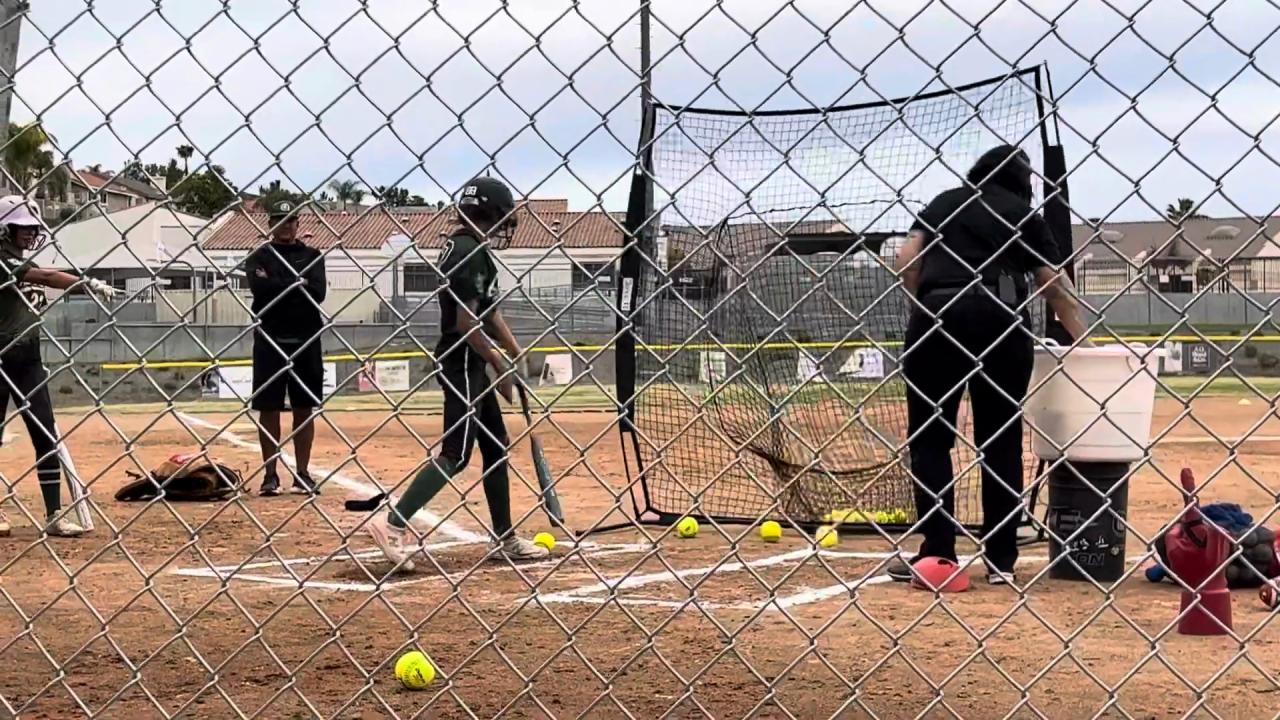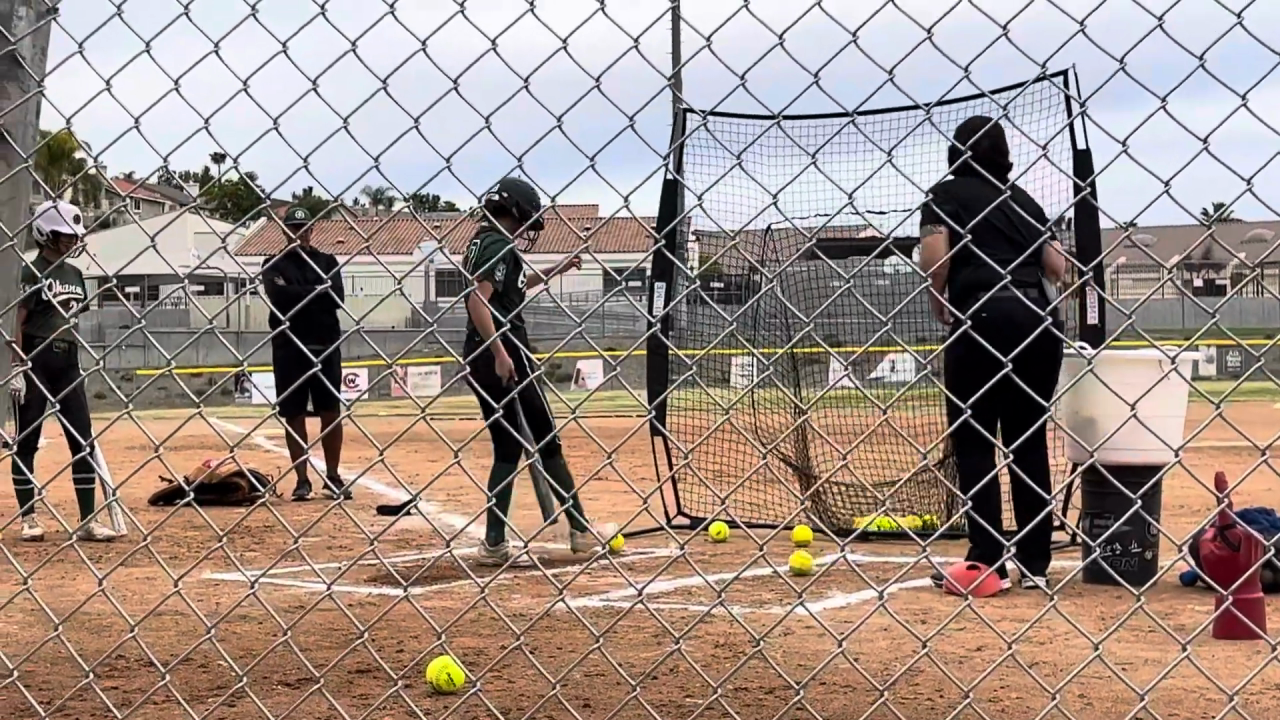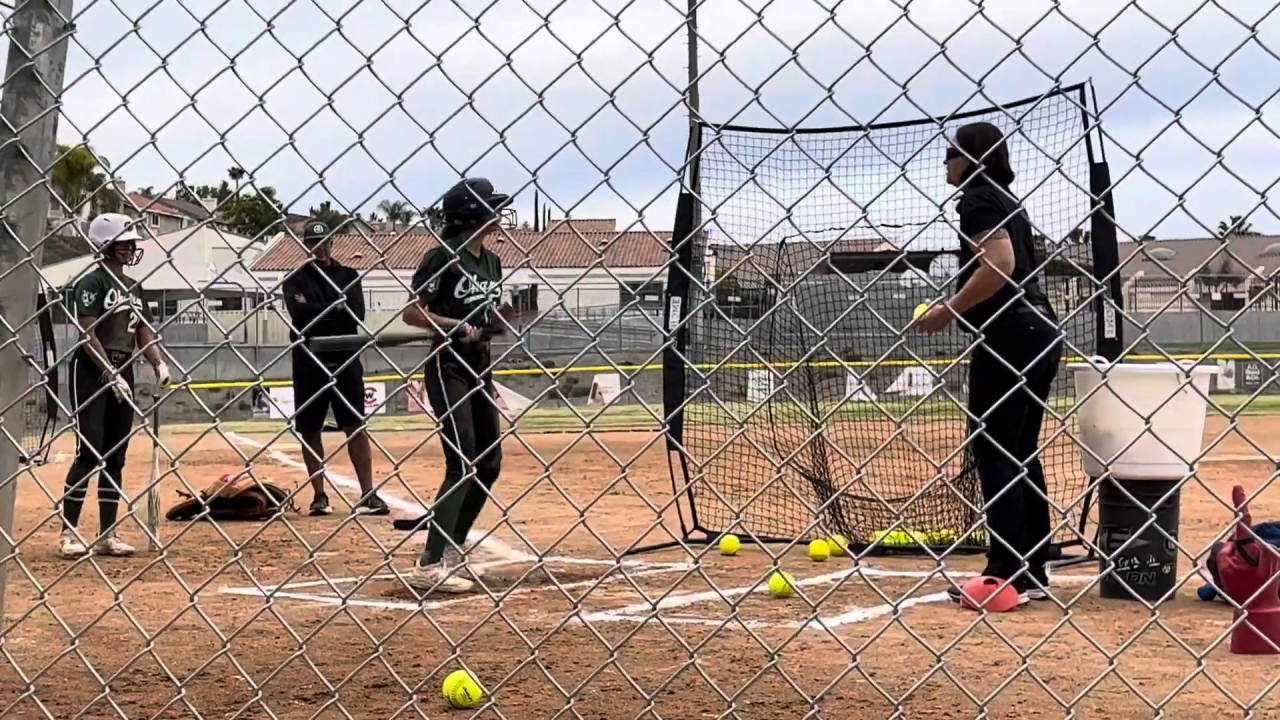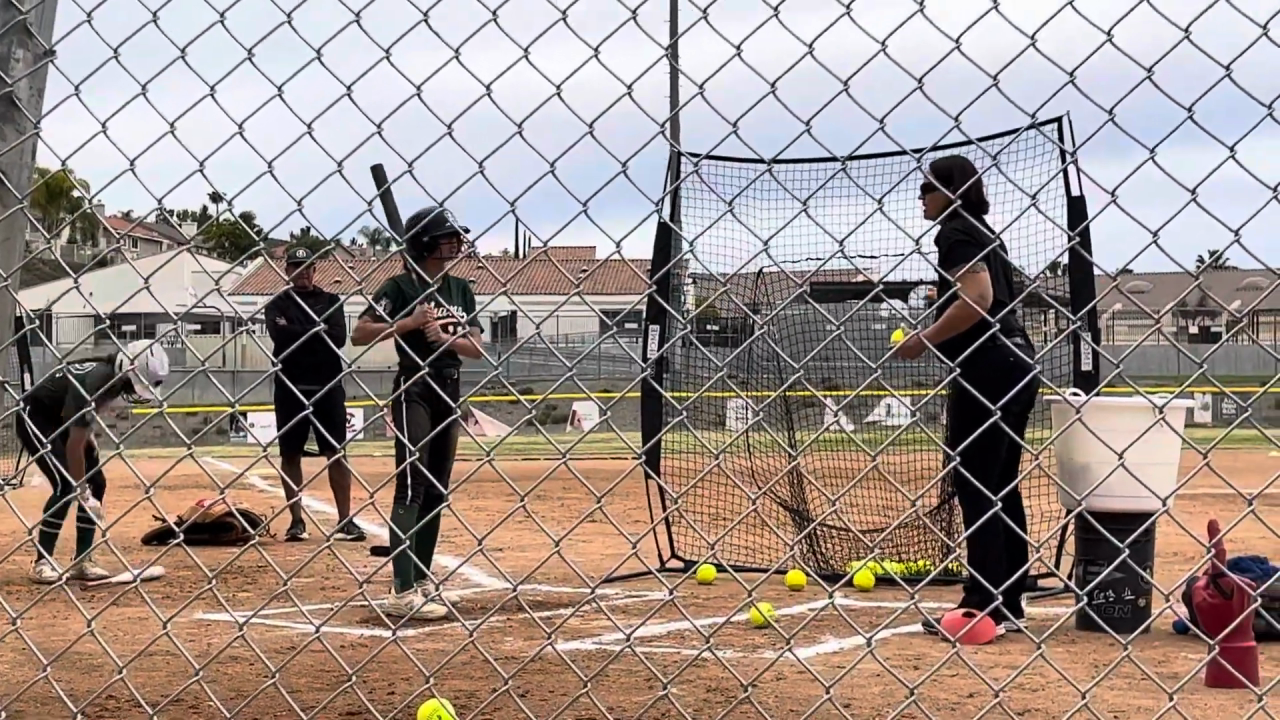
dt=1s
person 1, frame 1
left shoulder: (944, 202)
right shoulder: (1026, 215)
left elbow: (905, 265)
right elbow: (1060, 292)
right wrist: (1085, 348)
left hip: (939, 315)
right hip: (1002, 319)
left knee: (930, 436)
right knee: (1001, 439)
left ankle: (939, 553)
right ankle: (1001, 558)
person 1, frame 2
left shoulder: (946, 193)
right shoulder: (1024, 199)
left elbow: (934, 260)
right elbow: (1057, 268)
left wrist: (939, 303)
left hip: (983, 321)
right hip: (1039, 321)
left knee: (973, 441)
right knee: (1028, 443)
left ankle: (988, 562)
right ankle: (1035, 564)
person 1, frame 3
left shoulder: (978, 198)
right shoulder: (1005, 199)
left elbow: (999, 265)
left wrist: (947, 310)
left hip: (1009, 335)
right hip: (1038, 331)
left knee: (994, 453)
right knee: (1020, 453)
left ankle: (1008, 575)
right ankle: (1032, 571)
person 1, frame 4
left shoulder: (956, 231)
right shoulder: (983, 232)
left elbow: (977, 298)
left wrist: (924, 339)
left hip: (987, 367)
right hip: (1014, 362)
left knee: (974, 486)
right knee: (1000, 487)
left ankle: (983, 608)
right ankle: (1007, 604)
person 2, frame 1
left shoulder: (470, 249)
right shoulder: (469, 253)
left elbow: (489, 310)
right elbow: (467, 321)
left wrist: (514, 349)
right wrist: (498, 361)
left hip: (470, 363)
right hip: (461, 363)
left knee: (498, 447)
right knee: (455, 454)
left ankle: (506, 539)
right ankle: (389, 526)
person 2, frame 2
left shoulder: (481, 243)
right shoulder: (500, 246)
right elbow: (477, 302)
left wrist: (559, 269)
right wrist: (500, 351)
left hip: (479, 360)
right hip: (500, 358)
left knee: (507, 449)
right knee: (546, 440)
left ankle: (495, 543)
right ankle: (581, 530)
person 2, frame 3
left shoulder: (492, 261)
right shoulder: (441, 257)
right elbow: (411, 314)
left wrist: (500, 320)
right wrist: (454, 325)
left hip: (480, 367)
right hip: (447, 368)
left knee: (488, 465)
right knee: (463, 466)
left ankle: (451, 548)
right ankle: (428, 565)
person 2, frame 4
left shoulder: (460, 288)
right shoulder: (401, 286)
left elbow: (478, 348)
right elbow: (359, 334)
left wrist: (445, 337)
right wrist: (409, 322)
left hip: (448, 392)
right hip: (414, 391)
left knee: (436, 491)
right knee: (411, 489)
left ankle: (421, 580)
right ankle: (401, 592)
person 3, frame 1
left shoulder: (29, 268)
right elbow: (49, 277)
left wrist: (35, 356)
right wrist: (89, 284)
left hip: (29, 360)
left knee: (47, 437)
left ankle: (54, 515)
person 3, frame 2
left shoulder: (75, 274)
right shoulder: (32, 272)
right elbow: (17, 324)
right wrist: (18, 369)
left hip: (68, 363)
right hip: (36, 362)
left knee: (83, 441)
right knee: (26, 442)
left ankle: (87, 520)
right ankle: (28, 517)
person 3, frame 3
left shoulder: (133, 287)
right shoulder: (91, 283)
left elbow: (144, 333)
right elbow: (88, 335)
left wrist: (160, 364)
right wrist: (111, 375)
left hip: (122, 375)
right hip: (92, 373)
left knee: (115, 456)
right knee: (89, 452)
left ankle: (107, 535)
right ankle: (68, 531)
person 3, frame 4
left shoulder: (116, 374)
right shoulder: (90, 383)
right elbow: (75, 443)
left wrist: (88, 434)
right wrist: (83, 492)
left hip: (58, 420)
right hip: (34, 419)
left knee: (96, 485)
right knee: (66, 487)
left ankle: (82, 561)
right ankle: (42, 561)
person 4, frame 1
left shoulder: (312, 256)
right shoulder: (258, 257)
left elbow: (318, 293)
right elbow: (260, 288)
left wrist: (279, 289)
right wrist: (297, 286)
left hip: (306, 342)
right hip: (270, 342)
left knee: (304, 409)
right knee: (269, 409)
left ankle: (302, 474)
right ankle: (270, 474)
person 4, frame 2
left shoulder: (327, 262)
right shoulder: (274, 264)
left elbow: (337, 298)
right elbow: (279, 296)
left wrist: (298, 297)
right wrist: (316, 292)
left hip: (325, 346)
right hip: (289, 348)
left knee: (332, 413)
right knee: (293, 415)
left ankle: (333, 477)
right ankle: (302, 480)
person 4, frame 3
left shoulder: (349, 275)
right shoulder: (294, 279)
left elbow: (357, 314)
right elbow: (300, 313)
left wrist: (319, 313)
right wrist: (336, 308)
left hip: (345, 361)
right hip: (309, 363)
left knee: (356, 427)
right knee: (310, 431)
left ankle: (368, 494)
right ankle: (319, 495)
person 4, frame 4
left shoulder: (331, 301)
right shoulder: (277, 304)
left elbow: (339, 338)
right elbow: (280, 335)
left wrist: (299, 336)
right wrist: (318, 332)
left hip: (327, 386)
right hip: (291, 388)
left knee: (336, 454)
right knee: (290, 455)
left ankle: (345, 521)
right ankle: (296, 521)
